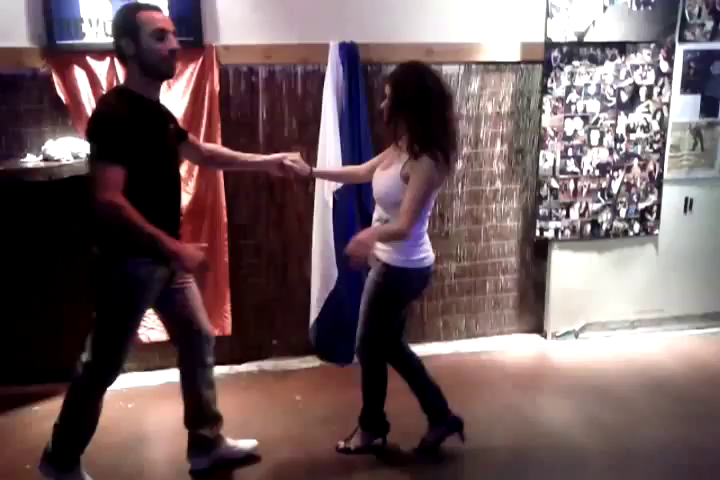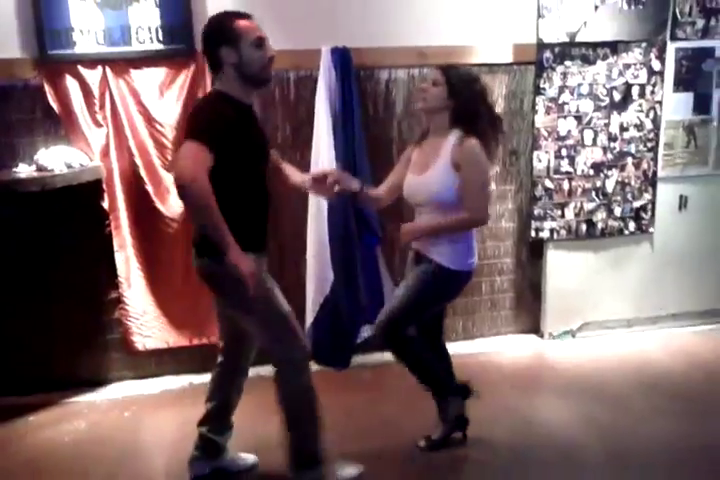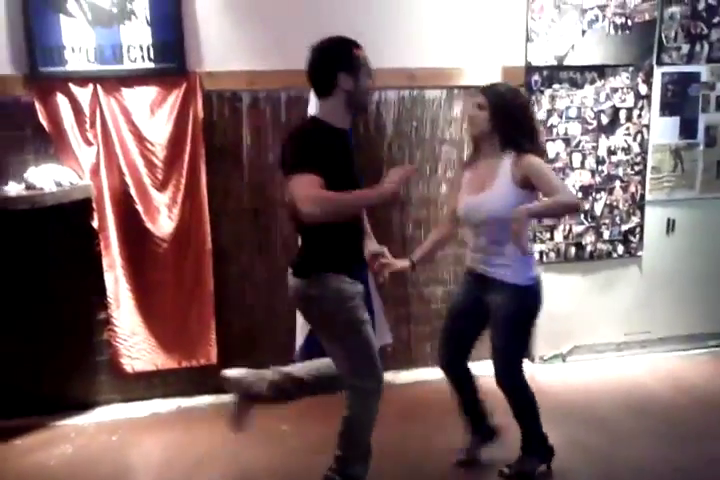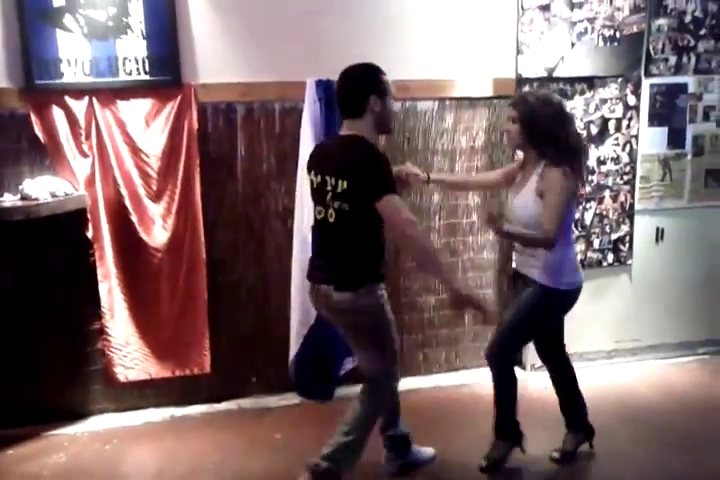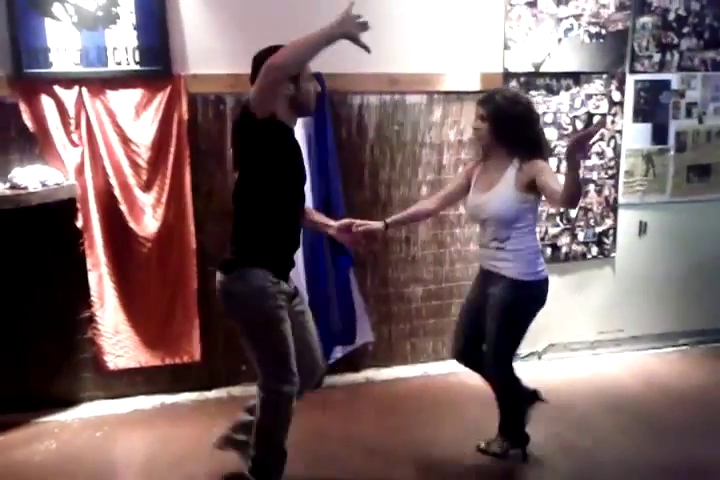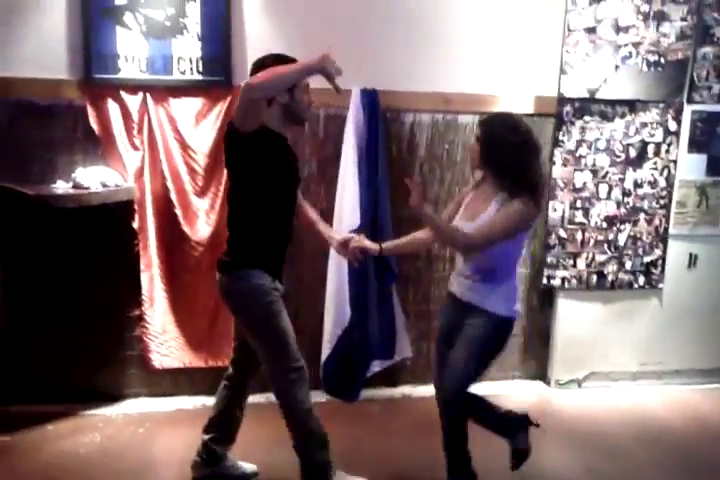
dt=0.5s
person 1, frame 1
left shoulder: (156, 110)
right shoulder: (113, 113)
left elbow: (198, 151)
right elbow: (108, 200)
left wrist: (263, 162)
right wrist: (175, 247)
left hip: (164, 258)
right hip: (128, 261)
left knee: (198, 341)
right knee: (103, 365)
person 1, frame 2
left shoulder: (241, 112)
right shoulder: (214, 113)
left elbow: (266, 159)
right elbow: (188, 177)
left wrist: (301, 180)
right wrist: (230, 250)
left hip: (238, 255)
right hip: (228, 260)
left knee: (236, 352)
right knee: (293, 353)
person 1, frame 3
left shoulder: (336, 137)
right shoulder: (309, 139)
right elbow: (311, 207)
left wrist: (368, 244)
right wrist: (383, 191)
left hip: (339, 277)
right hip: (325, 282)
left knee: (352, 366)
right knee: (367, 381)
left ankle: (255, 383)
person 1, frame 4
left shoulder: (322, 154)
right shoulder: (368, 159)
right elbow: (405, 228)
right wrist: (455, 286)
left hip: (322, 284)
right hip: (356, 290)
left knee: (380, 370)
right knee: (378, 381)
person 1, frame 5
left shoulder: (283, 139)
right shoulder: (253, 126)
right elbow: (276, 65)
left wrist: (326, 225)
left hip: (274, 276)
right hip: (250, 279)
left knee: (309, 366)
right knee: (281, 383)
left ankle: (246, 432)
person 1, frame 6
left shoulder: (283, 149)
right shoulder: (247, 137)
left elbow: (293, 199)
right elbow: (252, 88)
left wrist: (330, 235)
right wrist: (313, 65)
left hip: (258, 274)
right hip: (247, 275)
left knee: (244, 368)
right knee: (290, 371)
person 2, frame 1
left shoulder: (426, 161)
right shoulder: (403, 147)
left elbow: (403, 226)
right elbow: (364, 172)
left wrist: (371, 235)
right wrist: (312, 171)
left hip: (400, 268)
right hip: (394, 263)
left knee: (369, 346)
right knee: (389, 344)
left ankle: (371, 426)
right ankle: (440, 417)
person 2, frame 2
left shoulder: (468, 147)
right shoulder: (416, 149)
left elbow: (477, 215)
right elbow: (384, 195)
left wrist: (422, 228)
right wrist: (355, 188)
left hip: (449, 264)
right hip: (424, 258)
left knee: (387, 329)
right knee: (427, 340)
left ankle: (451, 393)
right ankle: (452, 419)
person 2, frame 3
left shoulder: (525, 164)
right shoulder: (468, 171)
left elbow: (571, 203)
right elbow: (447, 227)
left wrist: (530, 210)
right wrist: (410, 261)
left hip: (515, 287)
right hip: (476, 279)
left knee: (507, 372)
right knee: (449, 356)
right ankle: (479, 430)
person 2, frame 4
left shoulder: (558, 175)
right shoulder: (523, 170)
left elbow: (549, 238)
right elbow: (479, 181)
left wrist: (506, 231)
right wrist: (427, 177)
left hip: (552, 285)
right hip: (531, 279)
left knee: (498, 353)
right knee: (552, 355)
left ankle: (506, 435)
right ankle: (578, 428)
person 2, frame 5
left shoulder: (531, 168)
right shoulder: (476, 169)
left elbow: (568, 200)
right elbow: (435, 202)
left wrist: (572, 164)
right wrist: (384, 224)
left hip: (521, 281)
right hip: (489, 275)
left knee: (495, 360)
right knee: (466, 351)
left ankle: (512, 434)
right ankle: (522, 395)
person 2, frame 6
left shoulder: (520, 206)
right shoulder: (472, 193)
left elbow: (469, 245)
right elbow: (431, 235)
left wrist: (424, 211)
right wrist: (379, 248)
left hip: (492, 313)
right hip: (457, 303)
left knee: (453, 392)
right knee: (445, 392)
left ankle: (515, 426)
